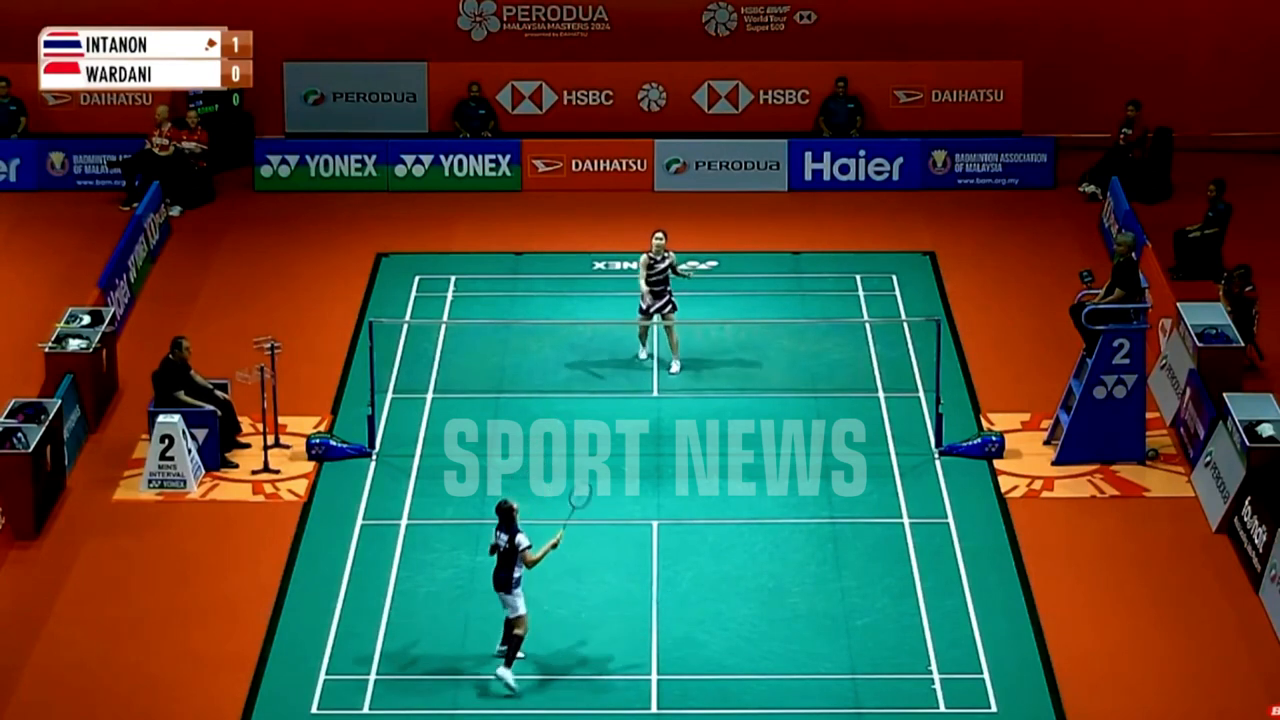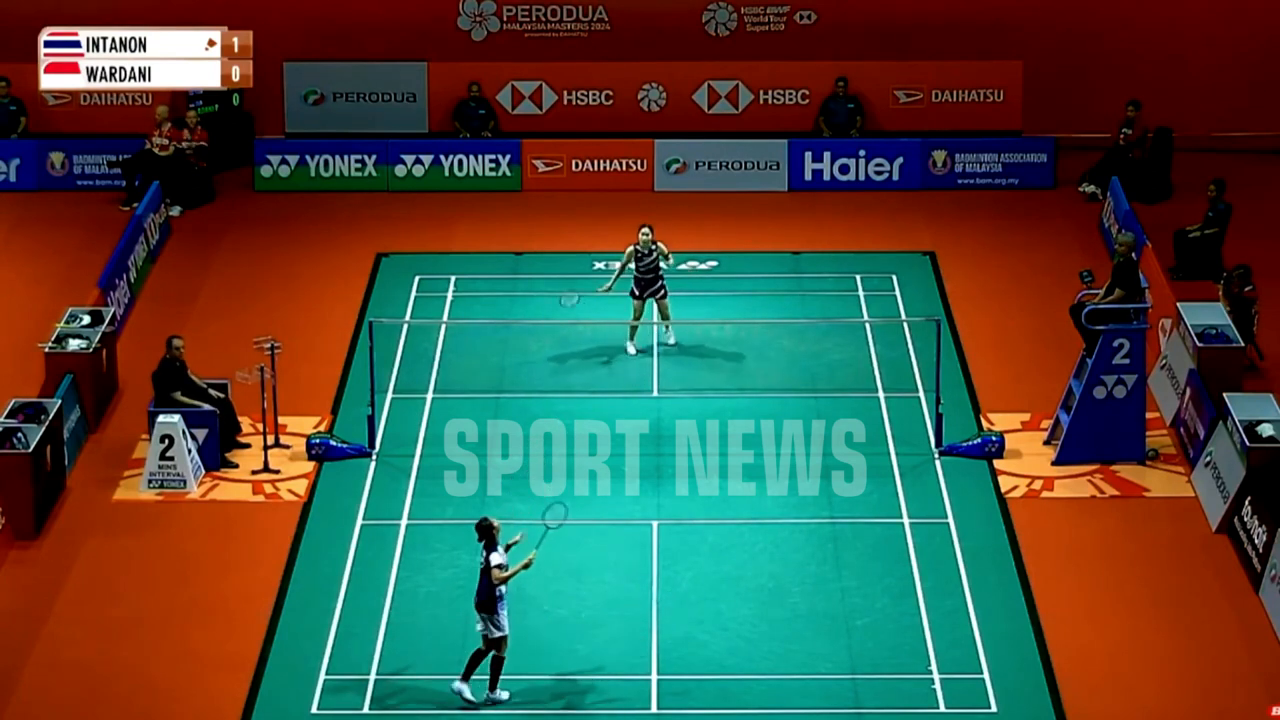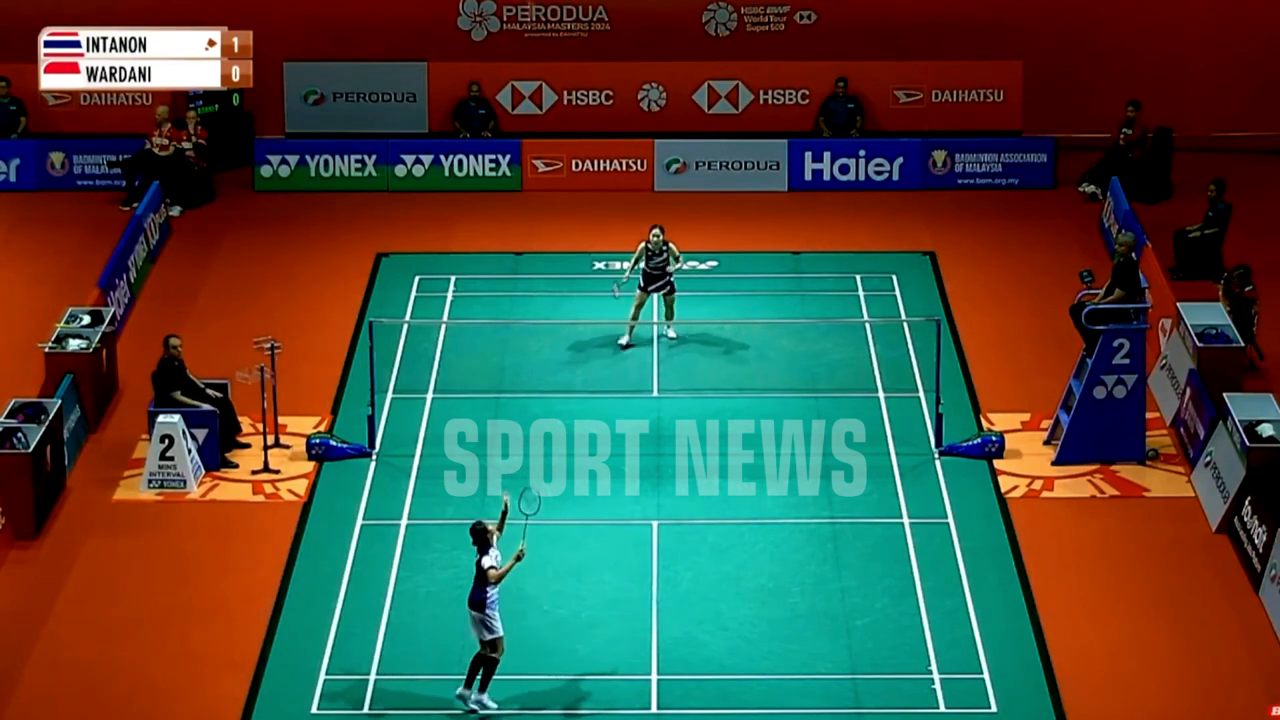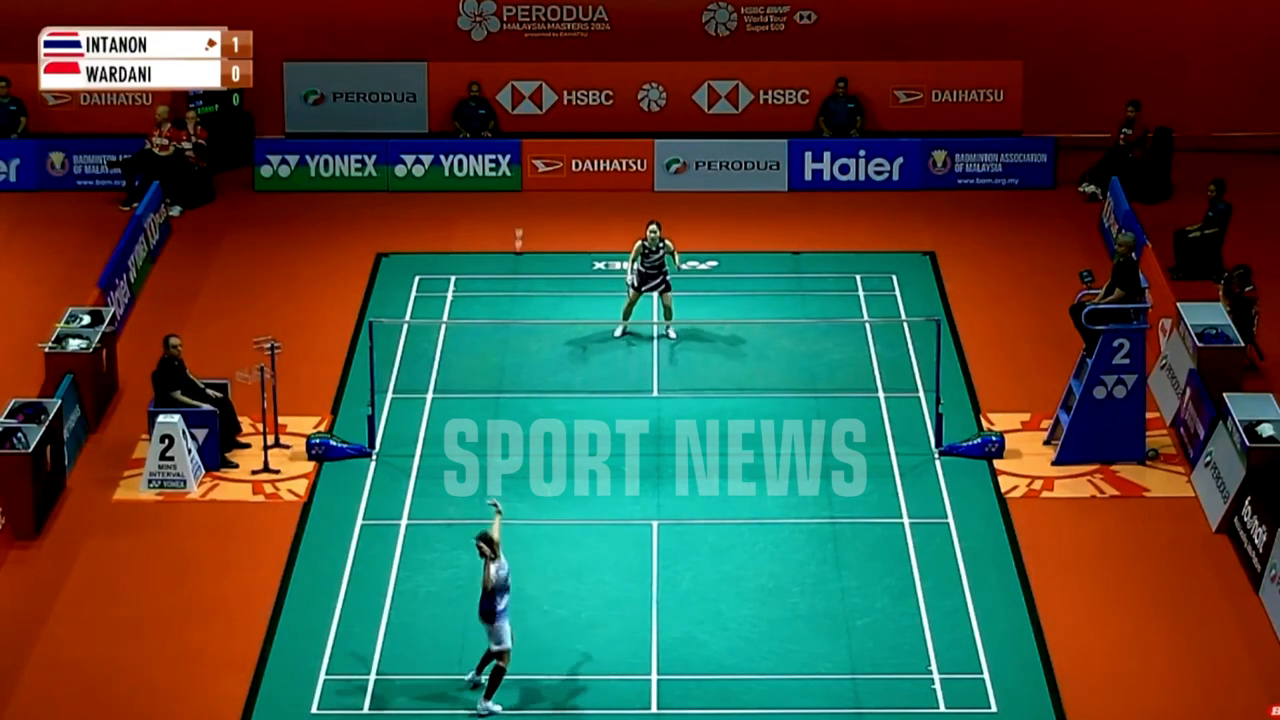
dt=0.4s
person 1, frame 1
left shoulder: (499, 528)
right shoulder: (518, 536)
left elbow: (492, 551)
right elbow: (529, 562)
right wrist: (549, 546)
left hip: (499, 579)
right hip: (510, 585)
left knee: (514, 614)
right knee: (521, 627)
left ankle: (504, 646)
right ankle: (505, 669)
person 1, frame 2
left shoulder: (489, 547)
right shoulder: (495, 553)
right elbow: (497, 579)
left wrist: (510, 545)
right wrist: (521, 566)
left hip: (482, 602)
right hip: (493, 604)
left knee: (488, 645)
right knee: (500, 647)
left ankle: (462, 683)
right ankle: (493, 693)
person 1, frame 3
left shoulder: (489, 544)
right shoulder: (487, 556)
left elbow: (499, 531)
right elbow: (494, 578)
left wrist: (504, 512)
right wrist: (514, 561)
left hip: (477, 605)
right hip: (484, 607)
left knee: (485, 650)
right knee: (497, 650)
left ankle: (466, 690)
right ankle: (480, 694)
person 1, frame 4
left shoulder: (494, 555)
right shoulder: (493, 563)
left elbow: (496, 534)
right elbow: (488, 587)
left wrist: (498, 514)
right wrist: (489, 561)
left hip: (495, 614)
right hip: (495, 616)
left knee: (500, 646)
right knee: (503, 659)
left ankle: (476, 675)
right ankle: (486, 703)
